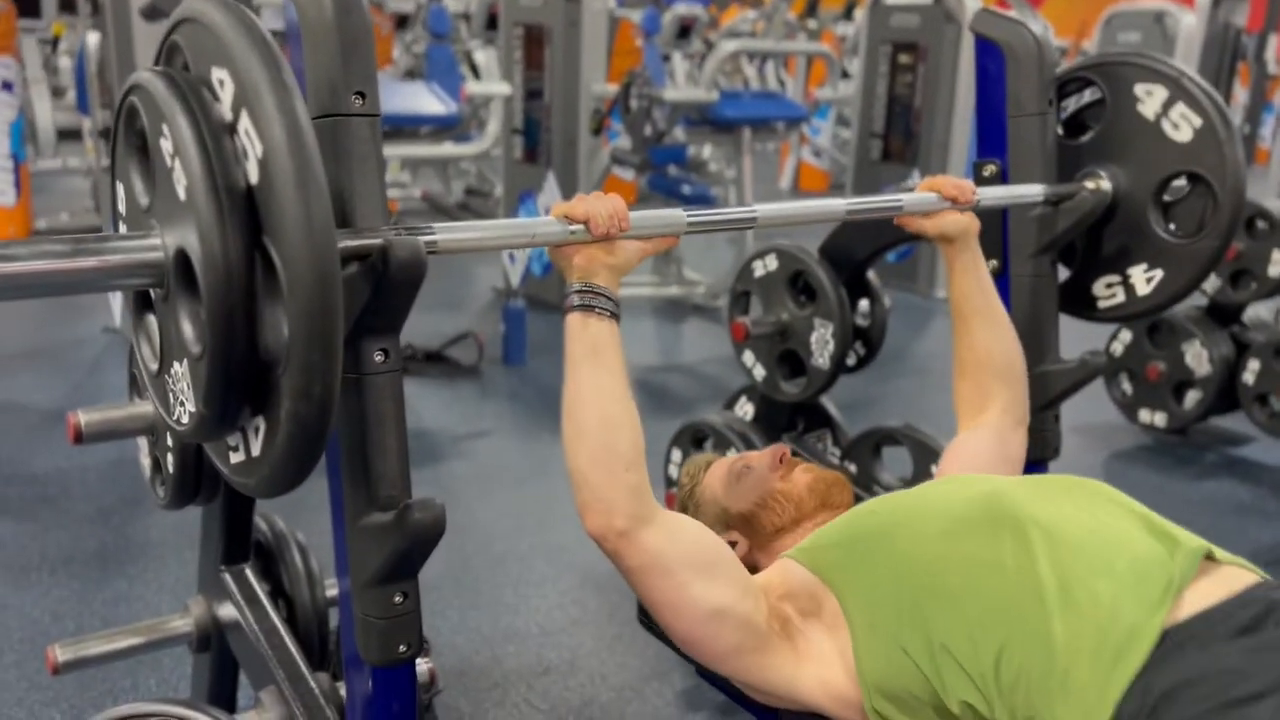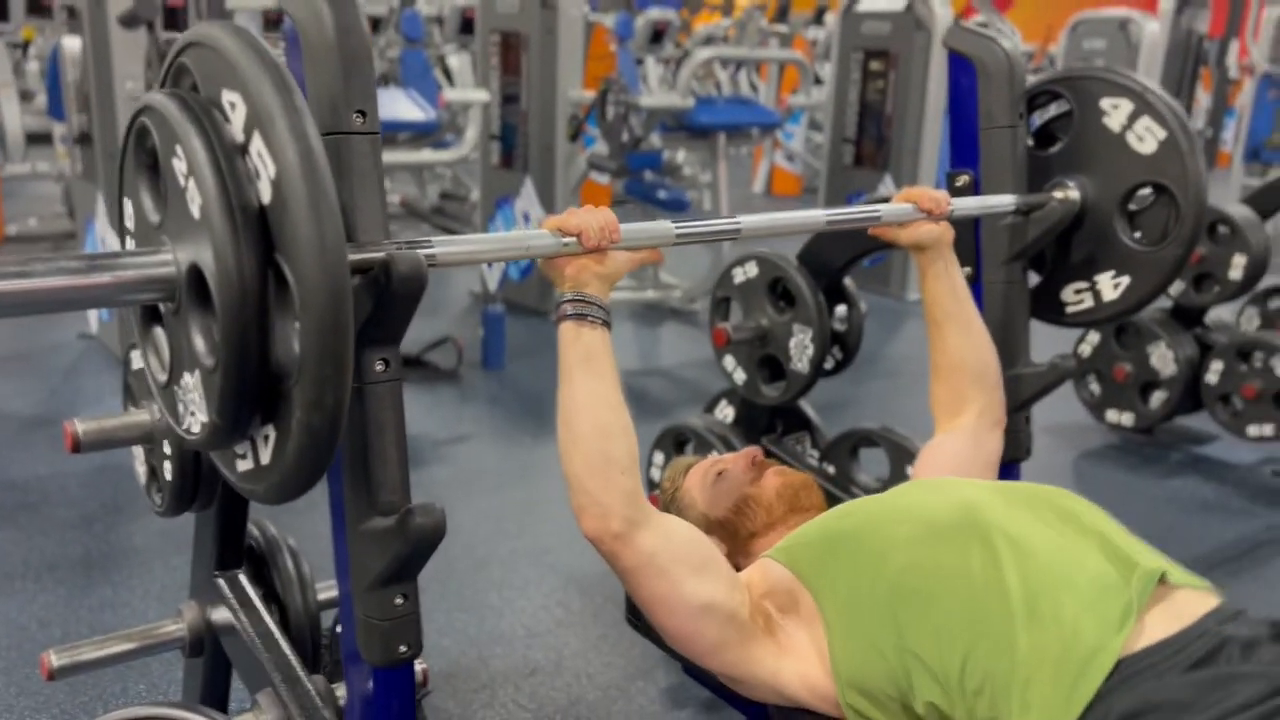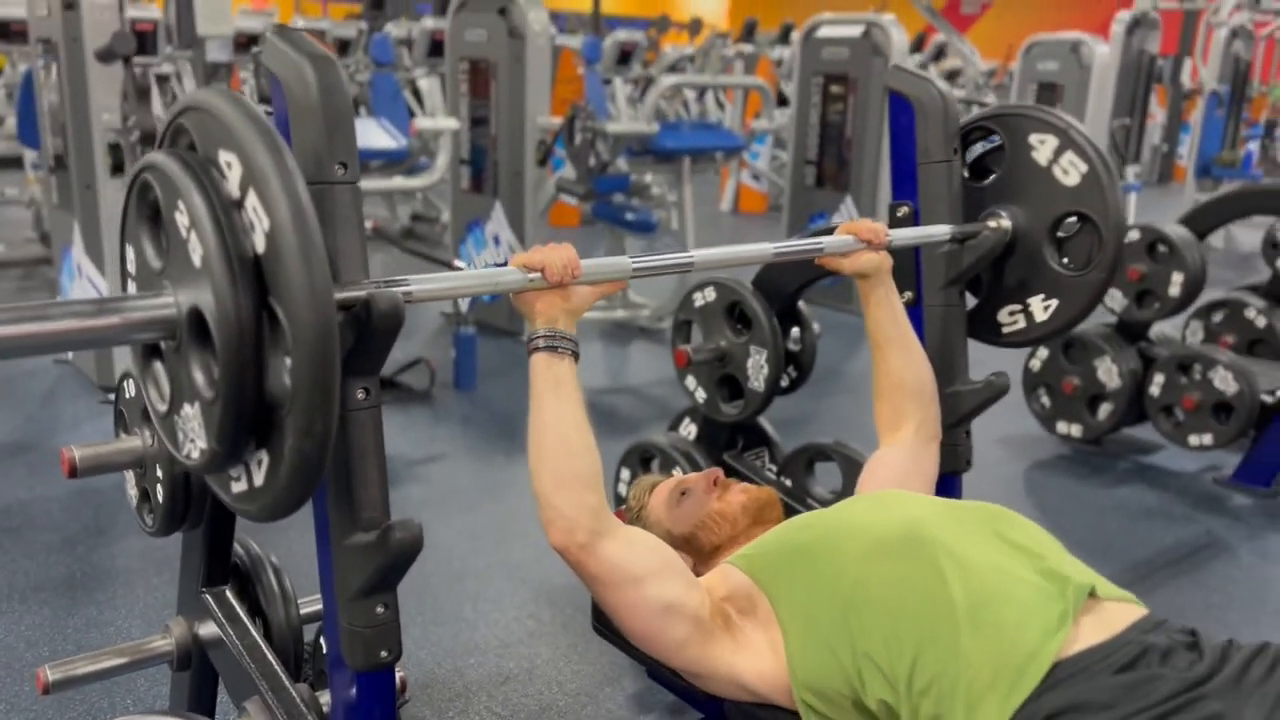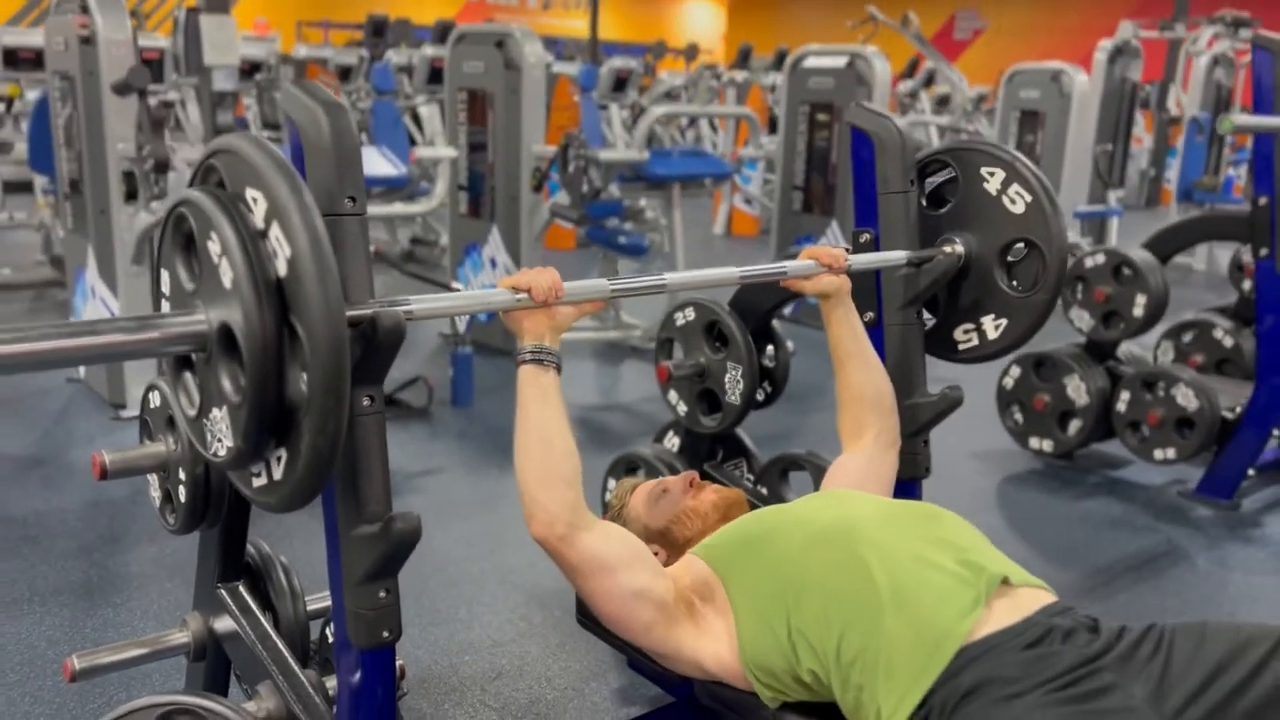
dt=0.4s
person 1, frame 1
left shoulder: (931, 522)
right shoulder: (790, 619)
left elbow: (998, 412)
right elbow: (619, 515)
left wrist: (962, 248)
right wrist: (592, 294)
person 1, frame 2
left shoulder: (907, 520)
right shoulder: (770, 616)
left elbow: (975, 412)
right elbow: (613, 516)
left wrist: (937, 258)
right wrist: (584, 303)
person 1, frame 3
left shoulder: (855, 526)
right shoulder: (728, 618)
left elbow: (912, 428)
right elbow: (579, 528)
left wrist: (876, 284)
right wrist: (553, 334)
person 1, frame 4
left shoulder: (814, 522)
right shoulder: (690, 603)
left elbow: (874, 434)
right elbow: (558, 522)
left wrist: (837, 304)
right wrist: (538, 348)
